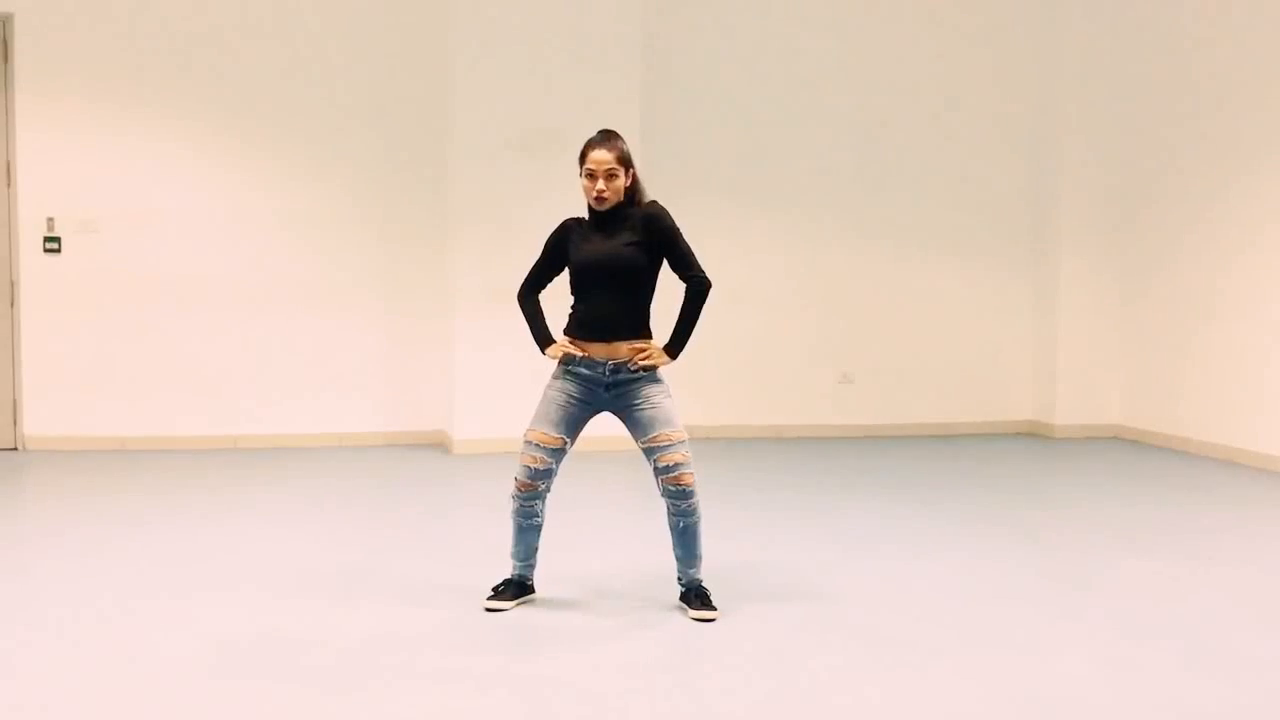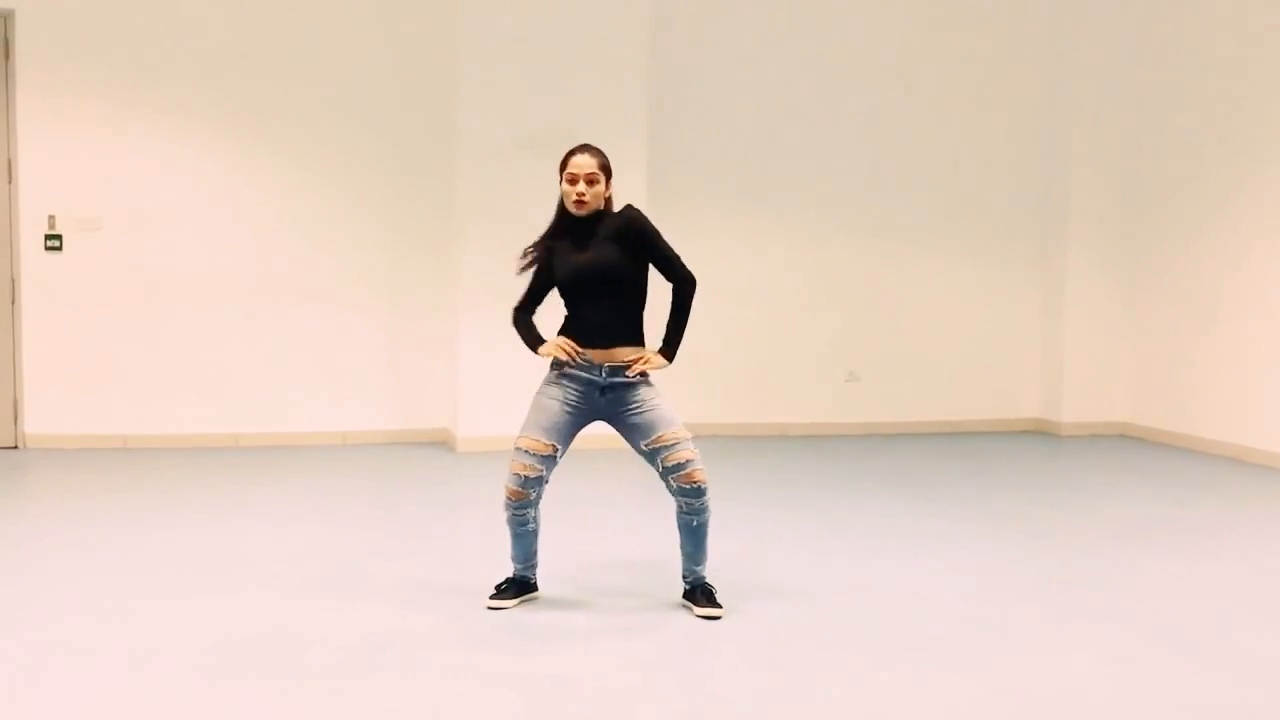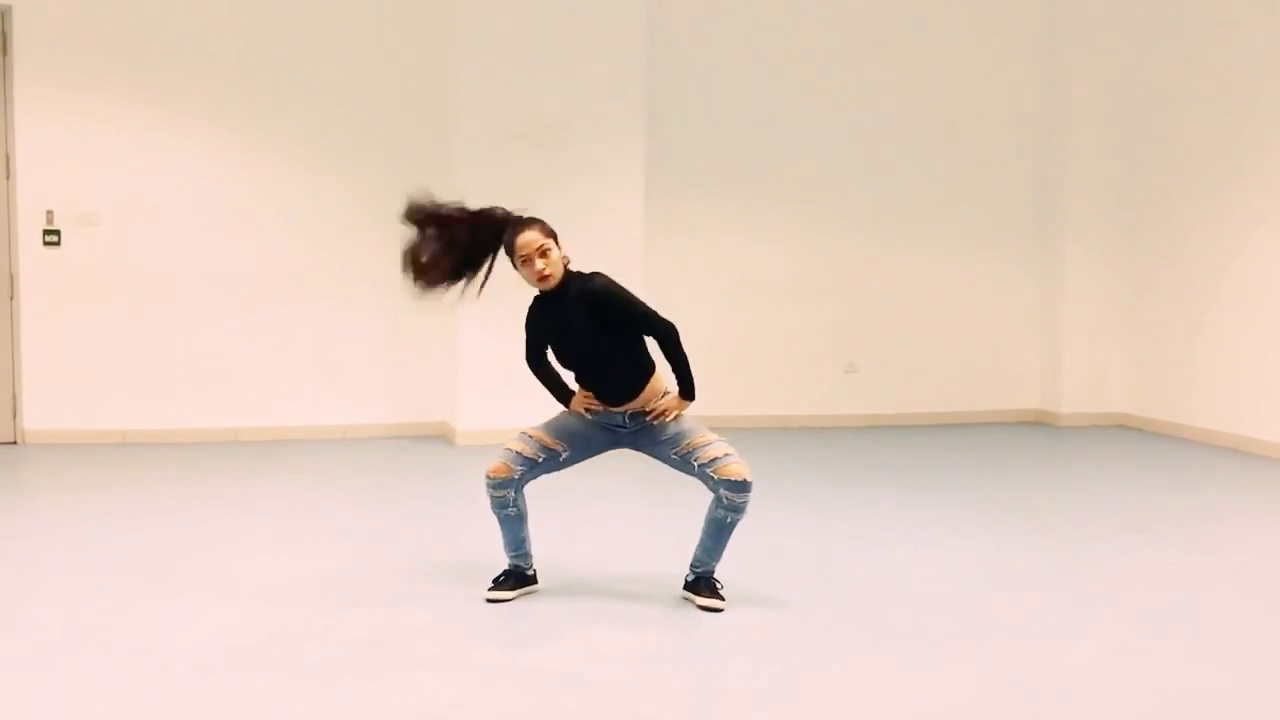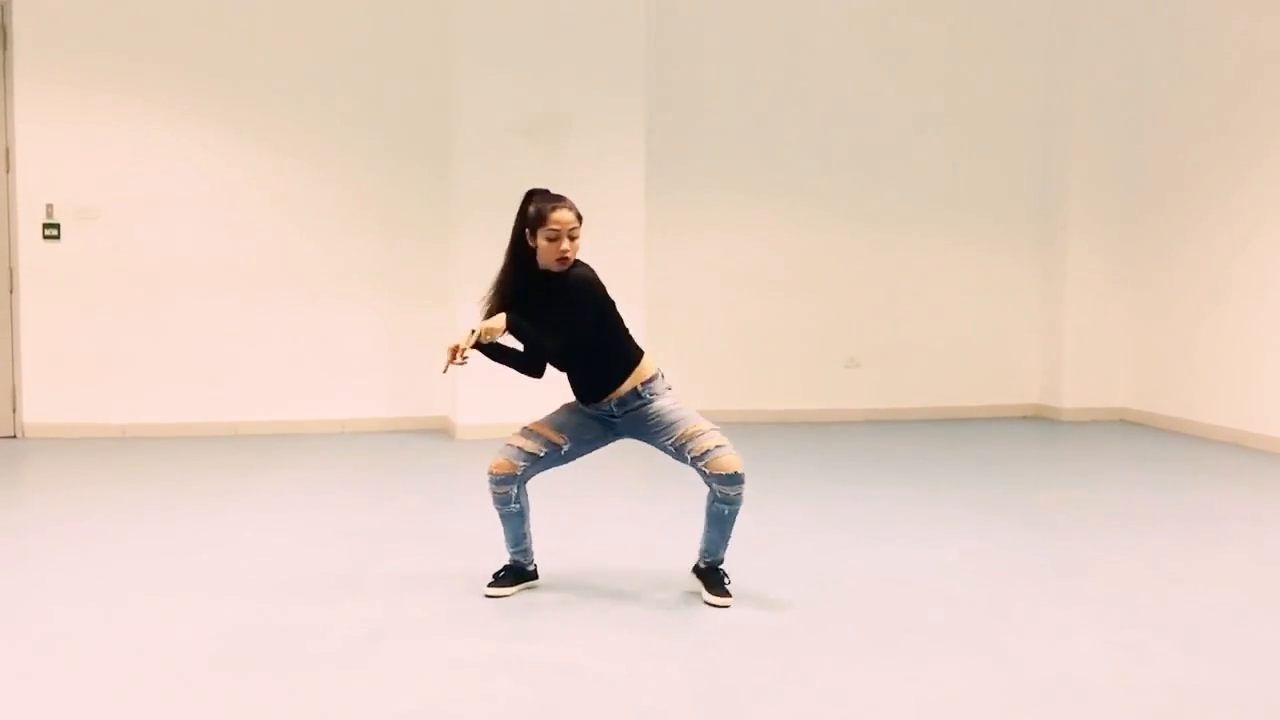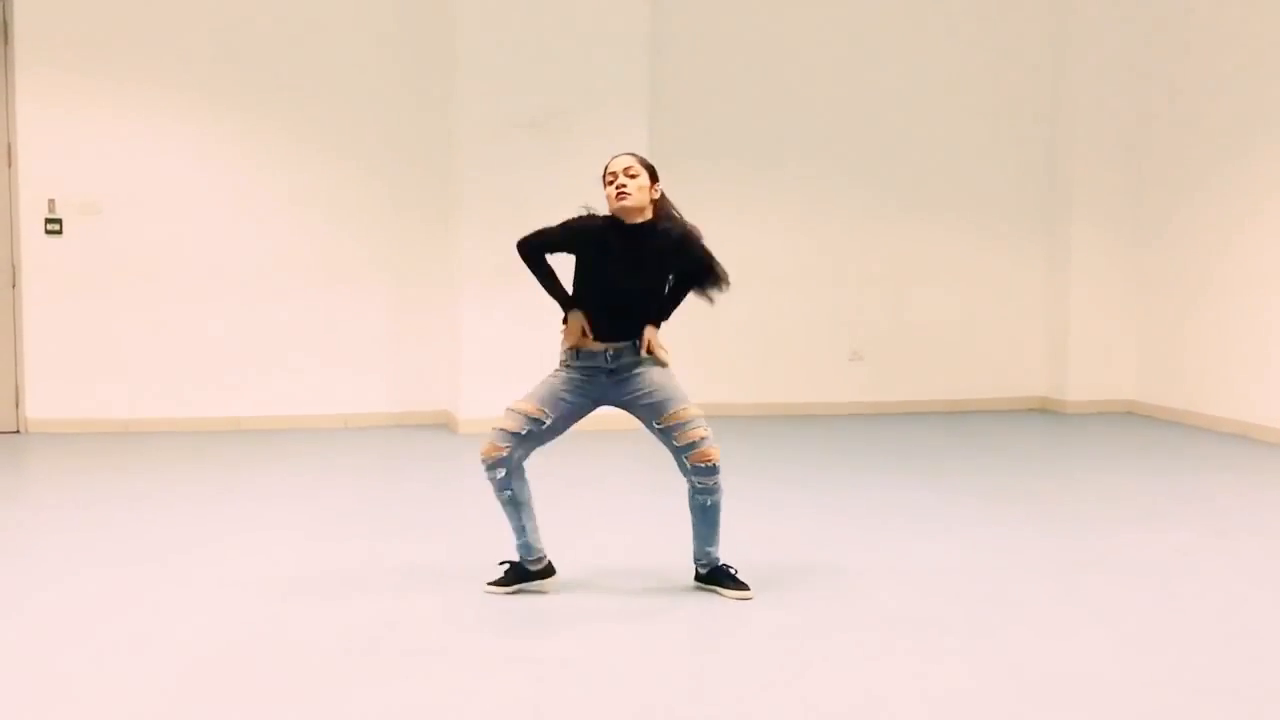
dt=1s
person 1, frame 1
left shoulder: (650, 219)
right shoulder: (571, 232)
left elbow: (698, 281)
right elbow: (528, 290)
left wrist: (672, 349)
right wrist: (546, 342)
left hip: (637, 376)
right hip: (575, 374)
left knee: (680, 482)
right knee: (529, 481)
left ankle: (691, 586)
right ankle: (521, 579)
person 1, frame 2
left shoulder: (629, 226)
right shoulder: (556, 245)
left elbow: (684, 282)
right elbow: (521, 310)
left wrist: (666, 352)
right wrist: (540, 344)
left hip: (629, 383)
right hip: (568, 380)
left knee: (692, 481)
right knee: (520, 488)
left ankle: (696, 583)
right ankle: (524, 578)
person 1, frame 3
left shoulder: (594, 289)
right shoulder: (539, 313)
left elbow: (663, 329)
left wrist: (686, 393)
right wrist: (567, 397)
left hip: (654, 415)
right hip: (593, 419)
left knee: (736, 481)
right knee: (501, 475)
left ankle: (700, 576)
right ankle: (521, 569)
person 1, frame 4
left shoulder: (581, 281)
right shoulder: (526, 291)
left elbow: (563, 352)
right elbow: (535, 365)
left wrist: (509, 322)
right wrist: (479, 341)
left hip: (645, 400)
right hip: (592, 411)
left knee: (727, 472)
right knee: (504, 470)
left ankle: (709, 565)
right ankle: (522, 564)
person 1, frame 5
left shoulder: (675, 239)
right shoulder: (589, 231)
left elbow: (693, 277)
right elbow: (528, 247)
left wrist: (654, 323)
right wrist: (569, 308)
left hip: (637, 367)
right hip: (579, 369)
left knee: (704, 459)
right knee: (497, 452)
left ankle: (707, 565)
right ankle: (532, 562)
